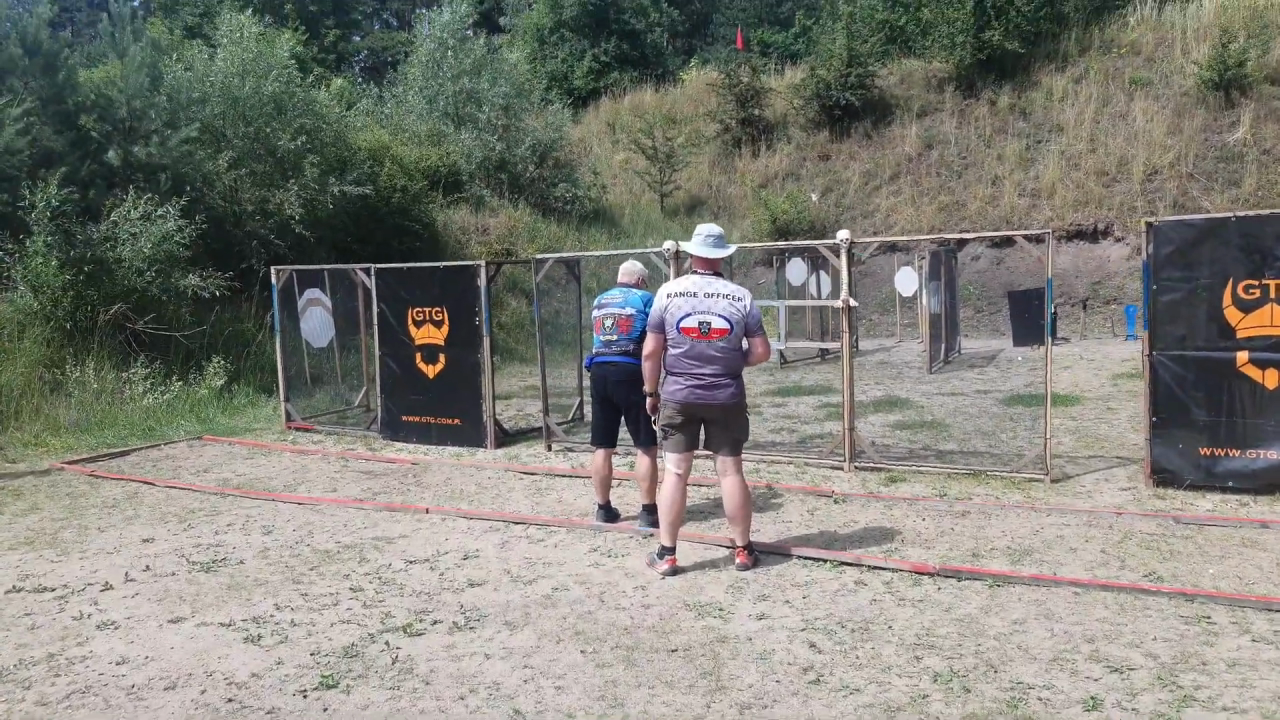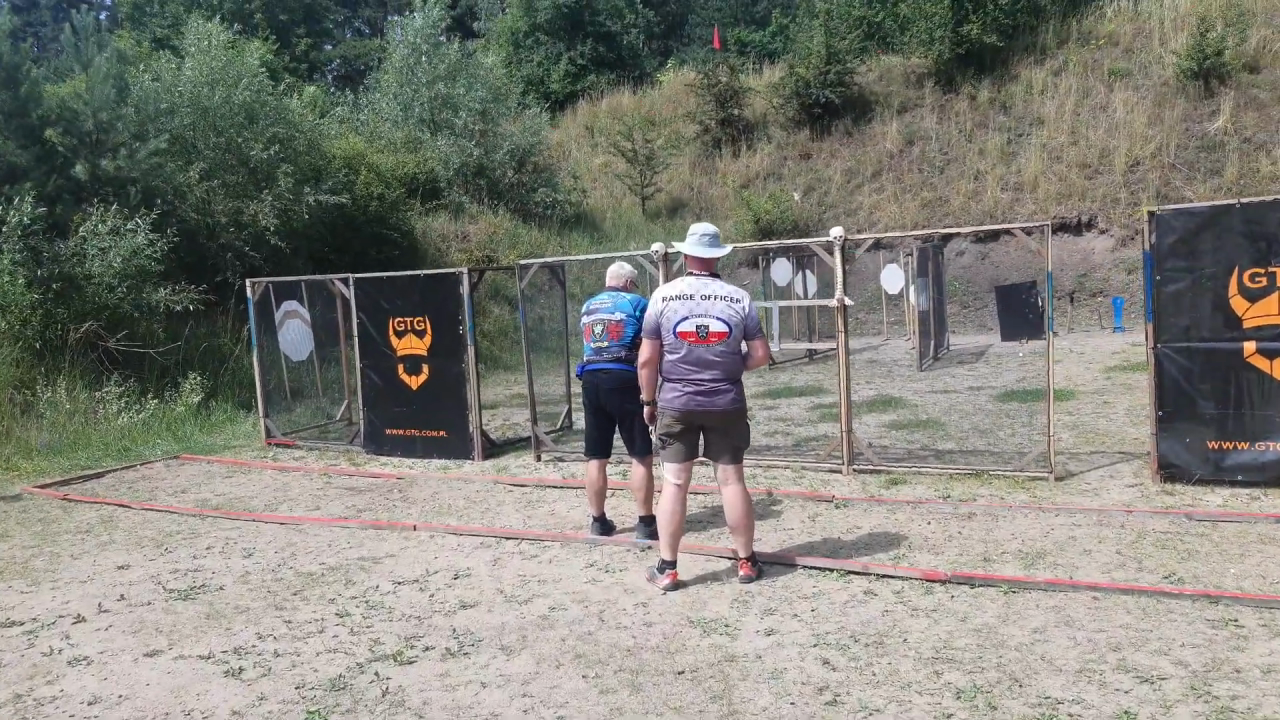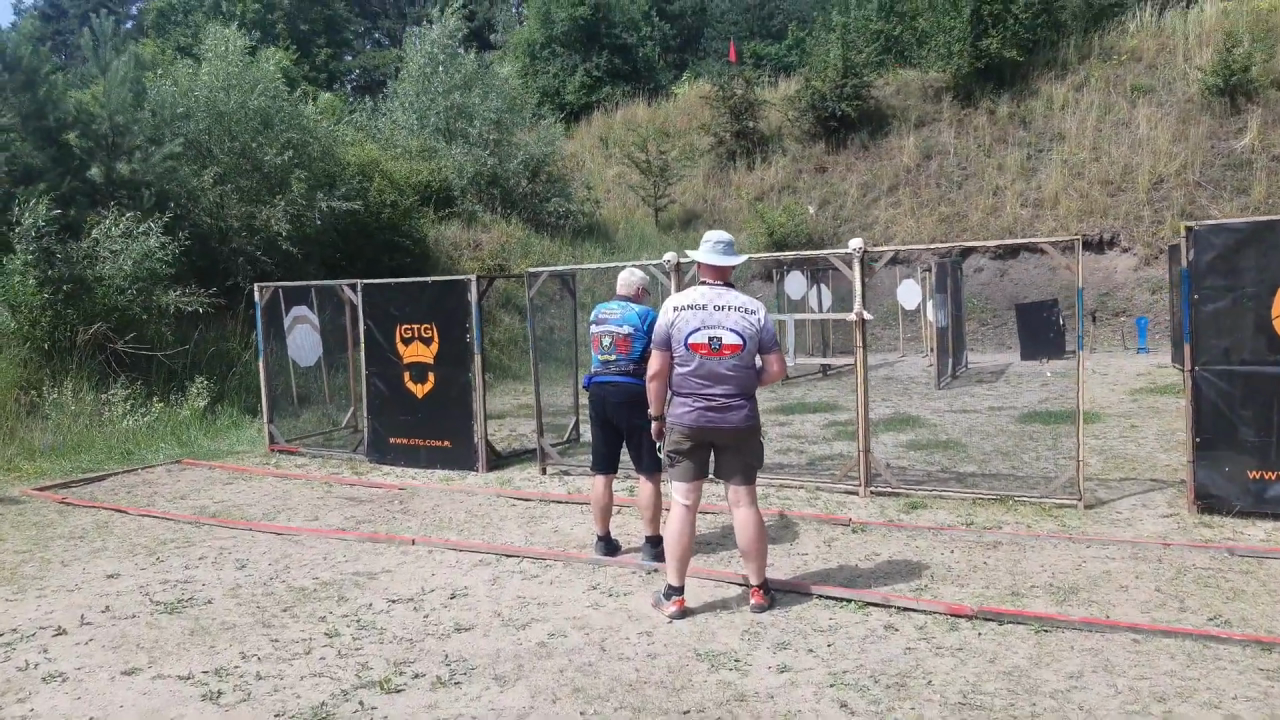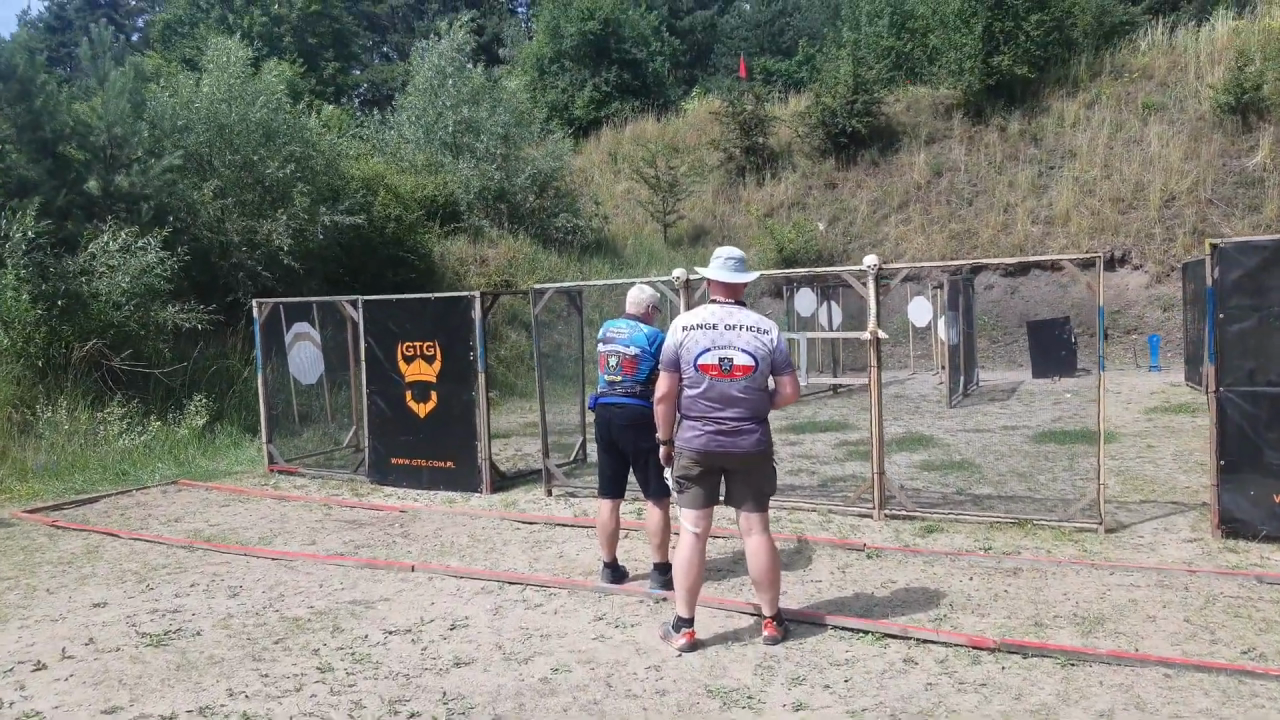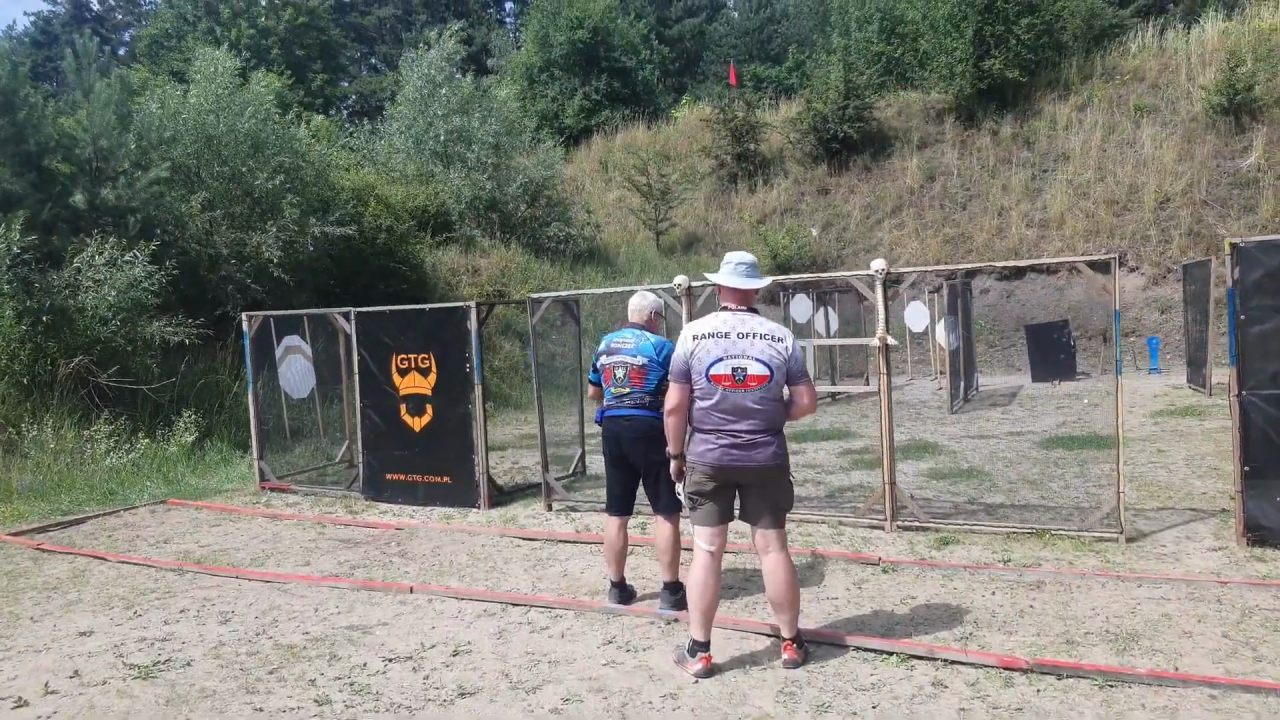
dt=0.4s
person 1, frame 1
left shoulder: (668, 292)
right shoulder: (741, 296)
left elbow: (651, 352)
right elbow: (761, 352)
left wrist: (651, 392)
left hip: (678, 395)
right hip: (726, 397)
left knee: (675, 472)
right knee: (731, 471)
left ankle: (666, 554)
right ankle: (743, 550)
person 1, frame 2
left shoulder: (663, 296)
right shoulder: (739, 298)
left elbow: (646, 359)
right elbow: (760, 355)
left wrist: (648, 400)
left hip: (676, 403)
right hip: (726, 403)
left knee: (674, 483)
right knee: (732, 480)
left ankle: (667, 569)
right ankle: (746, 561)
person 1, frame 3
left shoulder: (674, 305)
right shoulder: (754, 309)
left elbow: (656, 371)
right elbow: (776, 370)
left wrist: (657, 415)
left hip: (685, 419)
right hip: (739, 420)
left knee: (682, 503)
right knee: (744, 502)
left ankle: (674, 595)
right ankle: (758, 590)
person 1, frame 4
left shoulder: (684, 324)
right shoulder: (767, 329)
left elbow: (664, 394)
right elbow: (789, 392)
left wrist: (665, 439)
left hip: (695, 443)
right hip: (750, 444)
left knee: (692, 531)
right knee: (756, 530)
right ankle: (771, 621)
person 1, frame 5
left shoulder: (693, 333)
right shoulder: (781, 336)
left elbow: (674, 406)
right elbow: (806, 402)
left wrist: (676, 453)
left hip: (708, 457)
right hip: (766, 458)
left knee: (707, 550)
right knee: (773, 547)
person 2, frame 1
left shoulder: (599, 301)
right shoulder: (645, 298)
left hip: (599, 372)
right hip: (630, 373)
left knee: (602, 447)
right knee: (646, 446)
left ankle: (603, 508)
right ankle: (648, 512)
person 2, frame 2
left shoulder: (587, 307)
right shoulder: (635, 302)
left hip: (591, 380)
right hip: (623, 380)
left knee: (596, 458)
right knee: (641, 456)
left ankle: (598, 521)
right ankle: (646, 523)
person 2, frame 3
left shoulder: (596, 313)
right shoulder: (644, 315)
left hip: (599, 393)
right hip: (632, 395)
left knee: (602, 473)
right knee: (649, 473)
left ankle: (603, 540)
right ankle: (652, 544)
person 2, frame 4
left shoulder: (605, 330)
right shoulder: (653, 336)
left hip: (605, 415)
right hip: (638, 417)
left knee: (608, 497)
right knee: (657, 498)
left ankle: (610, 567)
right ankle: (660, 571)
person 2, frame 5
left shoulder: (605, 344)
right shoulder: (660, 345)
left elbow: (593, 392)
left hip: (612, 429)
right hip: (648, 430)
left knee: (616, 514)
right knee: (667, 513)
